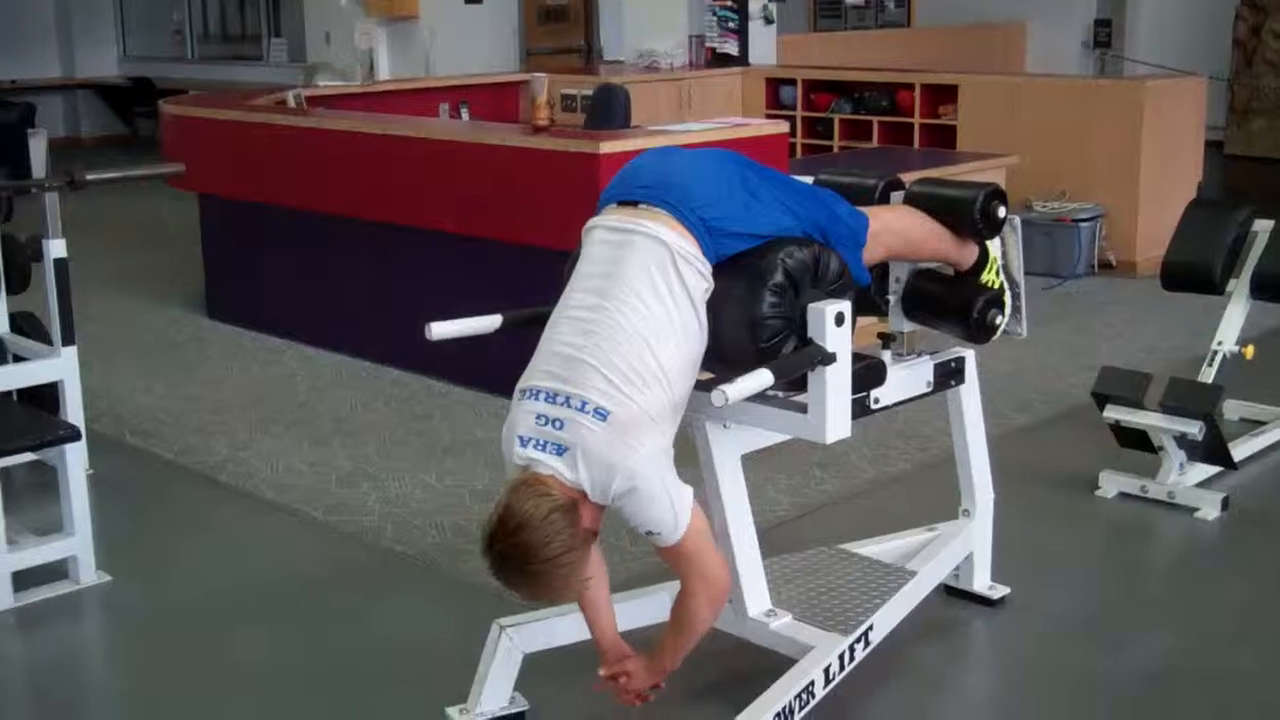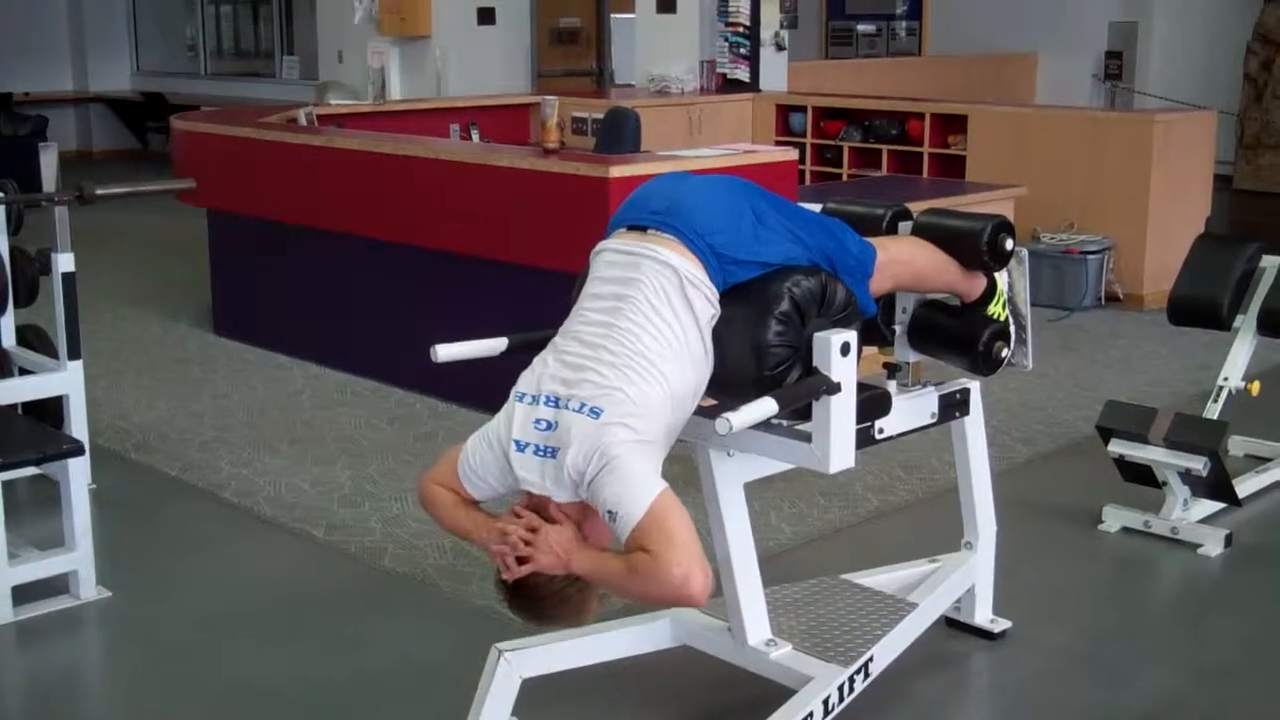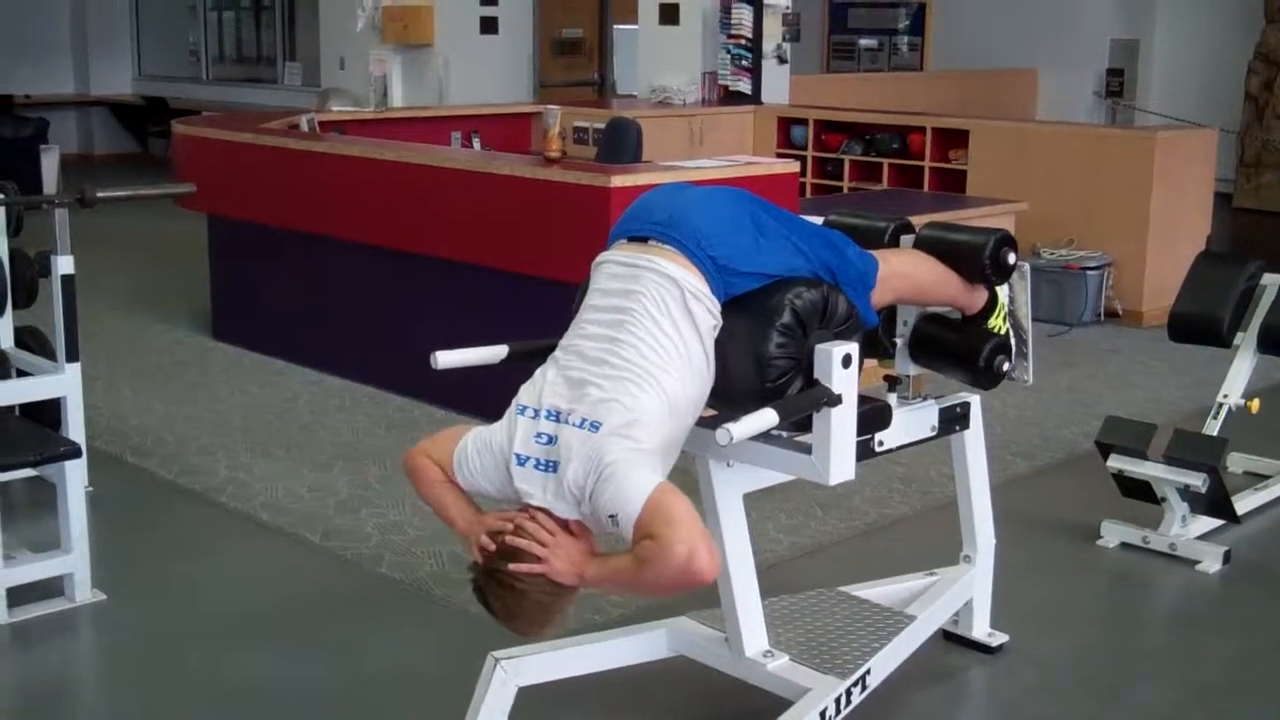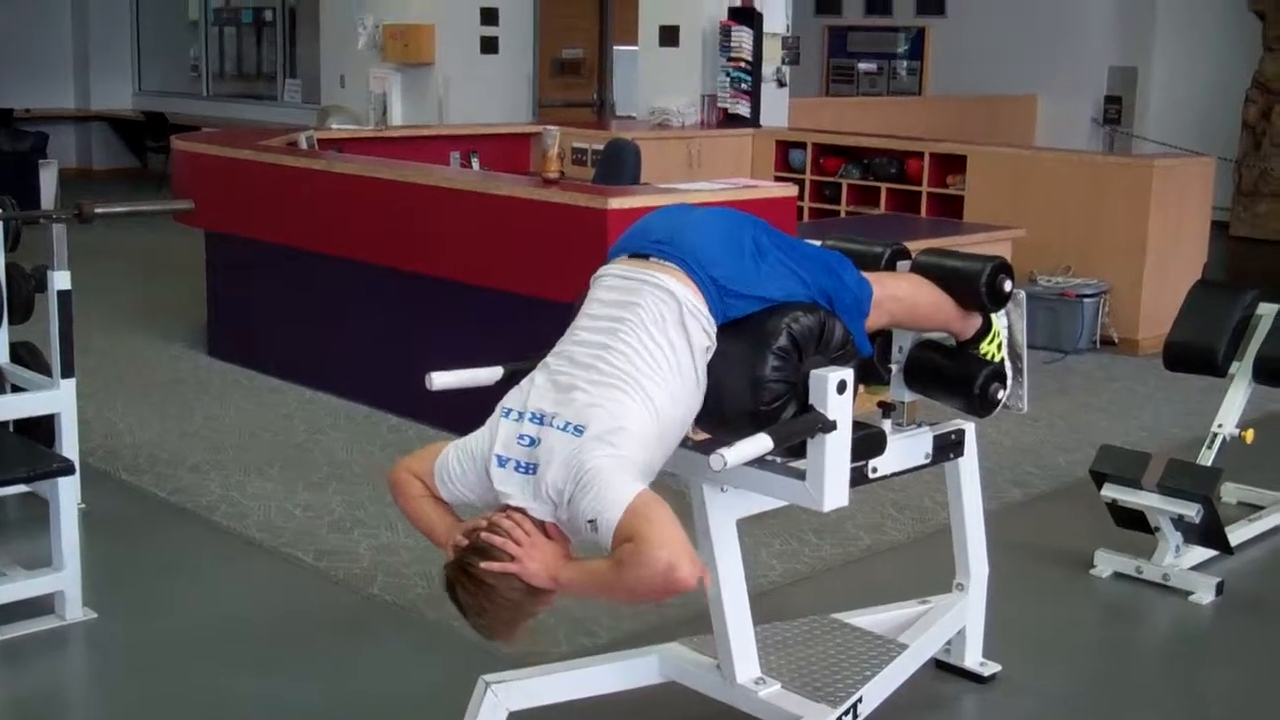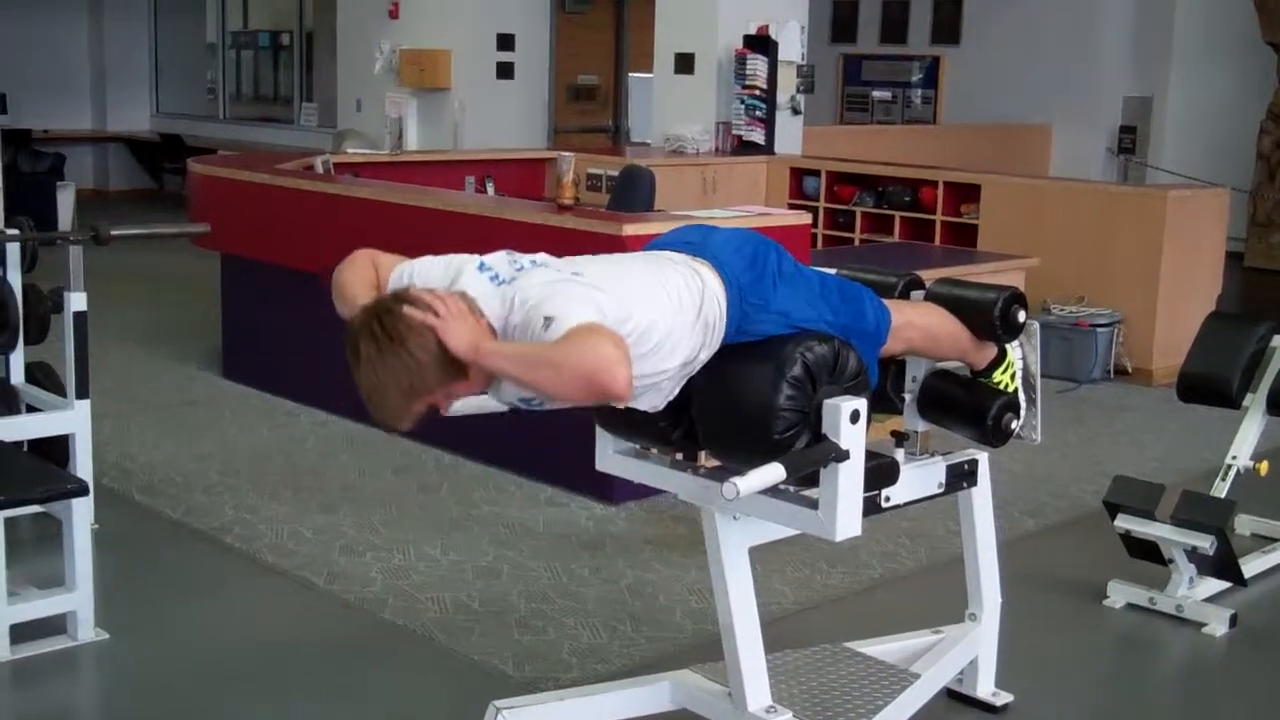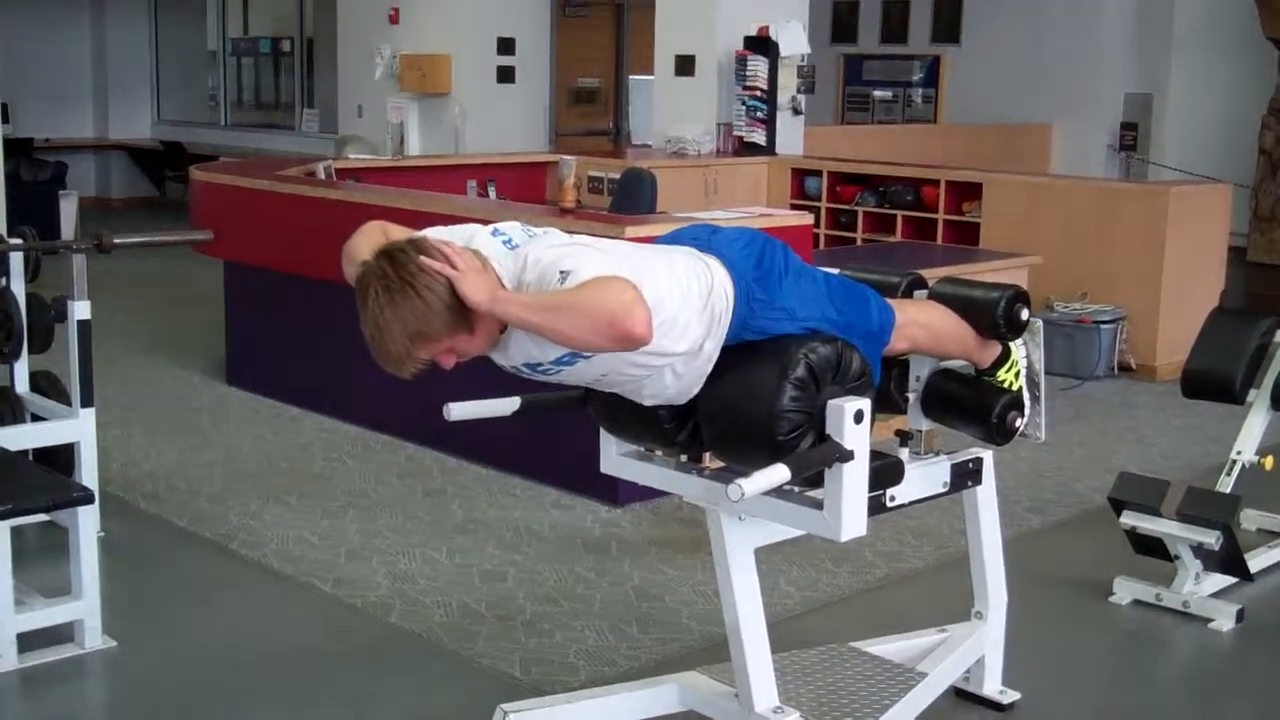
dt=0.7s
person 1, frame 1
left shoulder: (623, 462)
right shoulder: (522, 434)
left elbow: (709, 584)
right elbow: (571, 546)
left wrist: (651, 671)
right wrist: (609, 647)
left hip: (698, 204)
right hip: (628, 202)
left knee: (865, 240)
left ankle: (974, 258)
person 1, frame 2
left shoulder: (607, 459)
right shoulder: (511, 440)
left elbow: (688, 581)
right elbow: (435, 488)
left wrist: (575, 558)
right wrist: (494, 538)
left hip: (707, 229)
right hip: (642, 218)
left knee: (872, 271)
left ankle: (980, 290)
person 1, frame 3
left shoulder: (605, 471)
right shoulder: (510, 449)
left elbow: (692, 561)
right elbow: (420, 457)
left wrist: (588, 570)
right wrist: (473, 529)
left hip: (706, 245)
right hip: (643, 229)
left knee: (871, 285)
left ankle: (981, 302)
person 1, frame 4
left shoulder: (586, 476)
right shoulder: (491, 454)
left elbow: (674, 567)
right elbow: (406, 474)
left wrist: (563, 574)
right wrist: (453, 539)
left hip: (706, 265)
right hip: (642, 247)
left knee: (866, 304)
left ankle: (974, 328)
person 1, frame 5
left shoulder: (541, 314)
right shoulder: (446, 282)
left elbow: (610, 376)
right elbow: (355, 269)
left wrist: (484, 351)
right wrist: (379, 331)
left hip: (734, 287)
right hip: (675, 261)
left knee: (883, 333)
left ankle: (991, 360)
person 1, frame 6
left shoulder: (549, 271)
right shoulder: (455, 255)
left elbow: (629, 322)
right elbow: (369, 239)
left wrist: (496, 301)
right wrist: (384, 294)
left hip: (741, 285)
right hip: (683, 260)
left knee: (889, 331)
left ankle: (995, 357)
